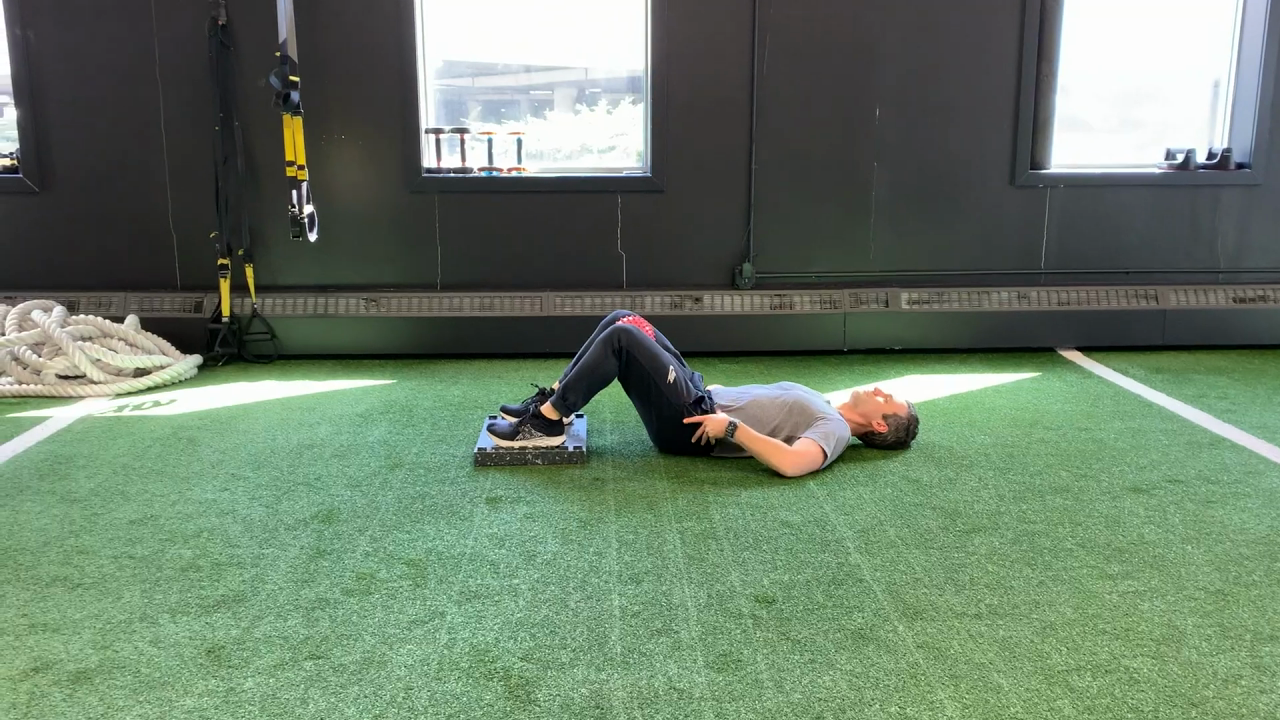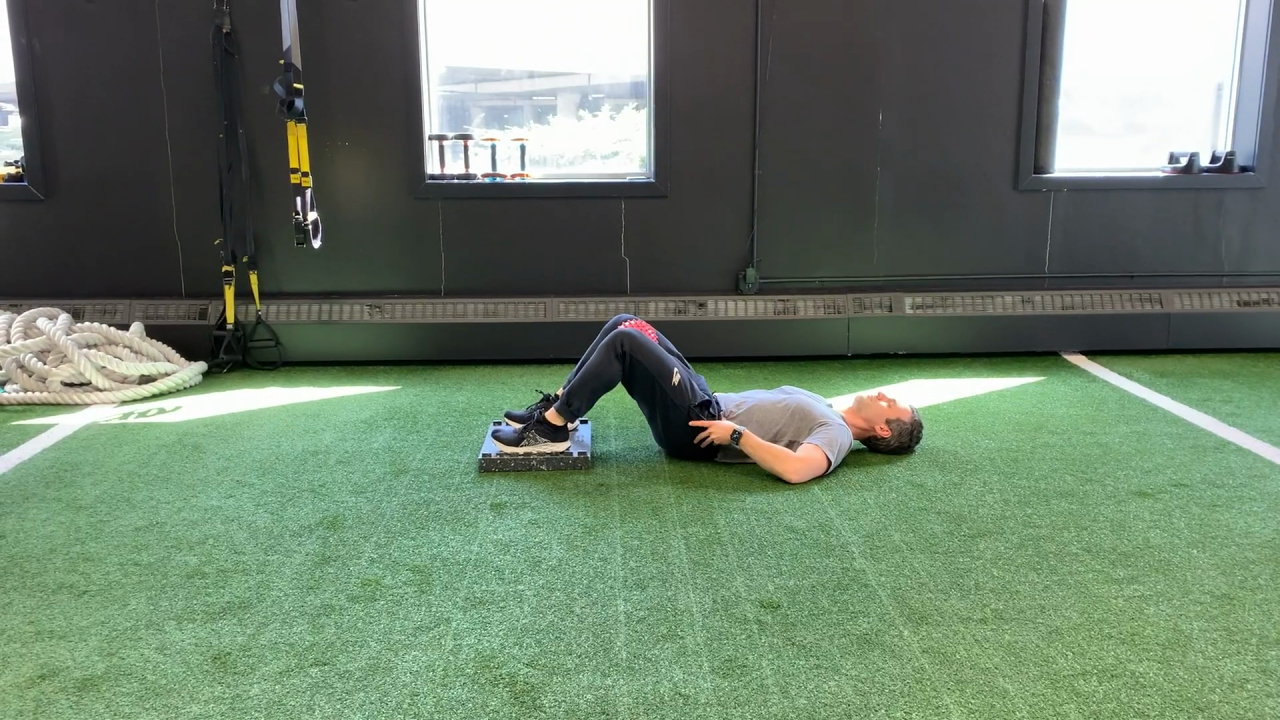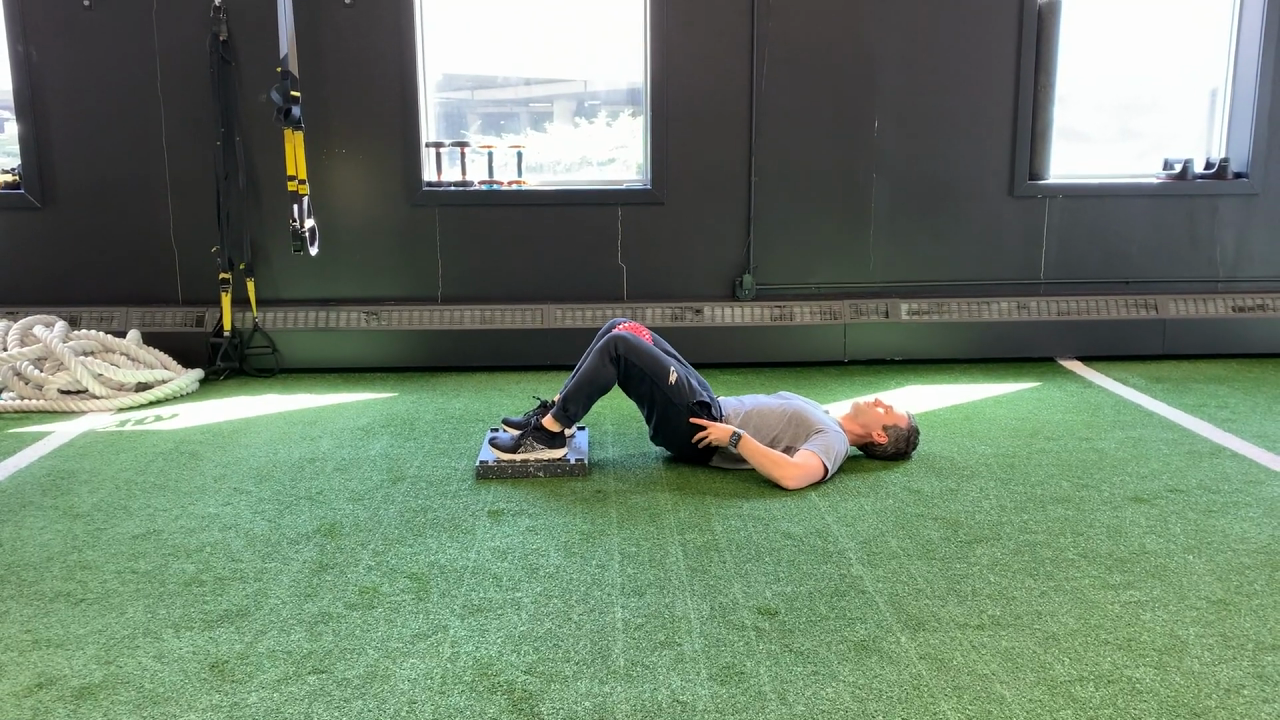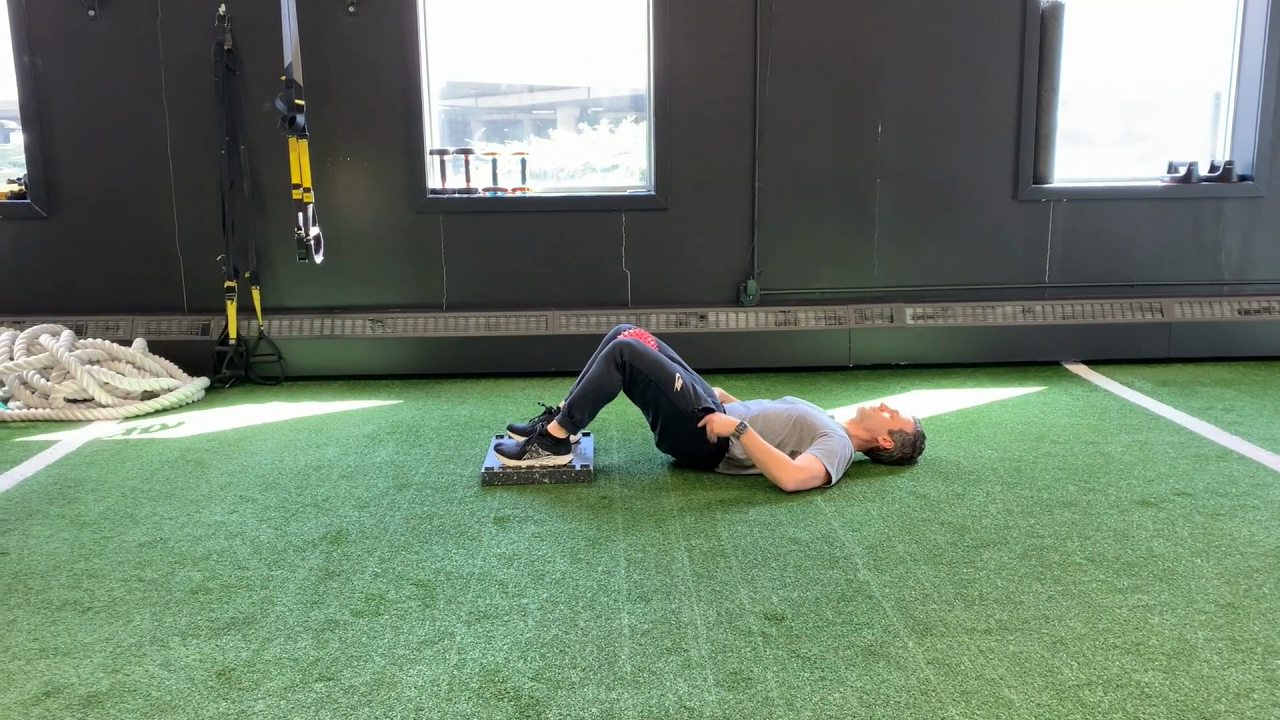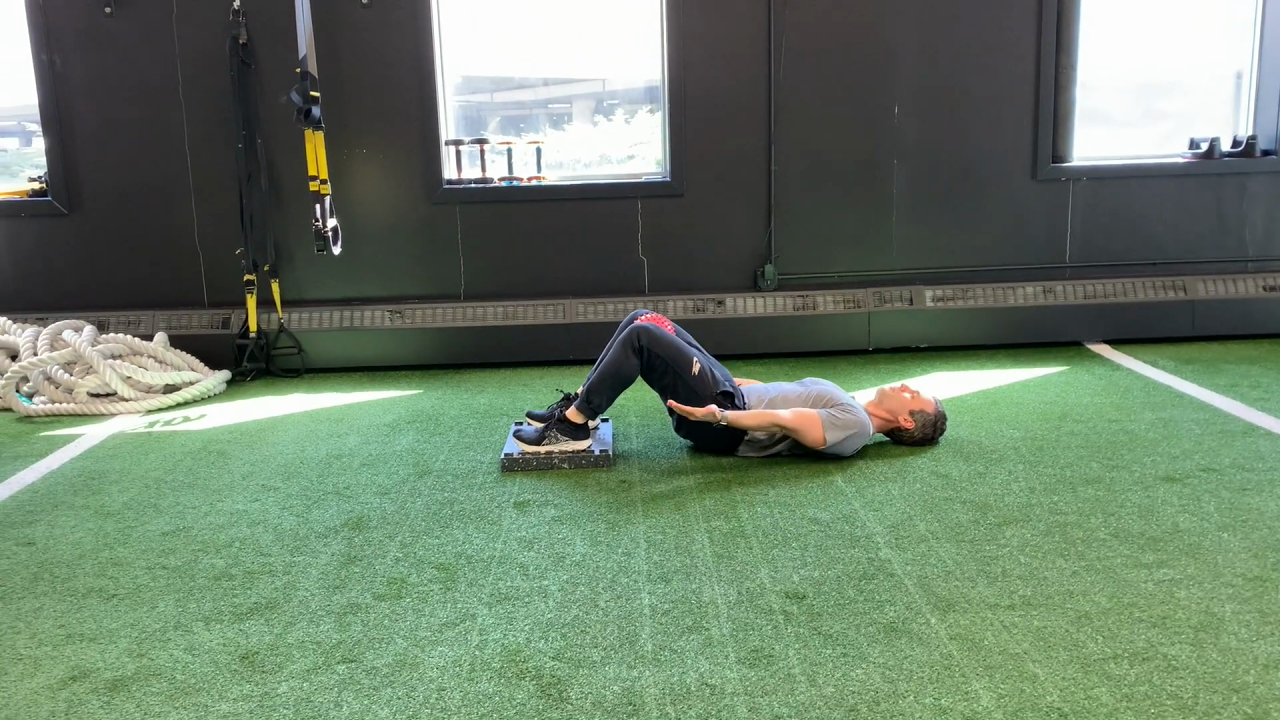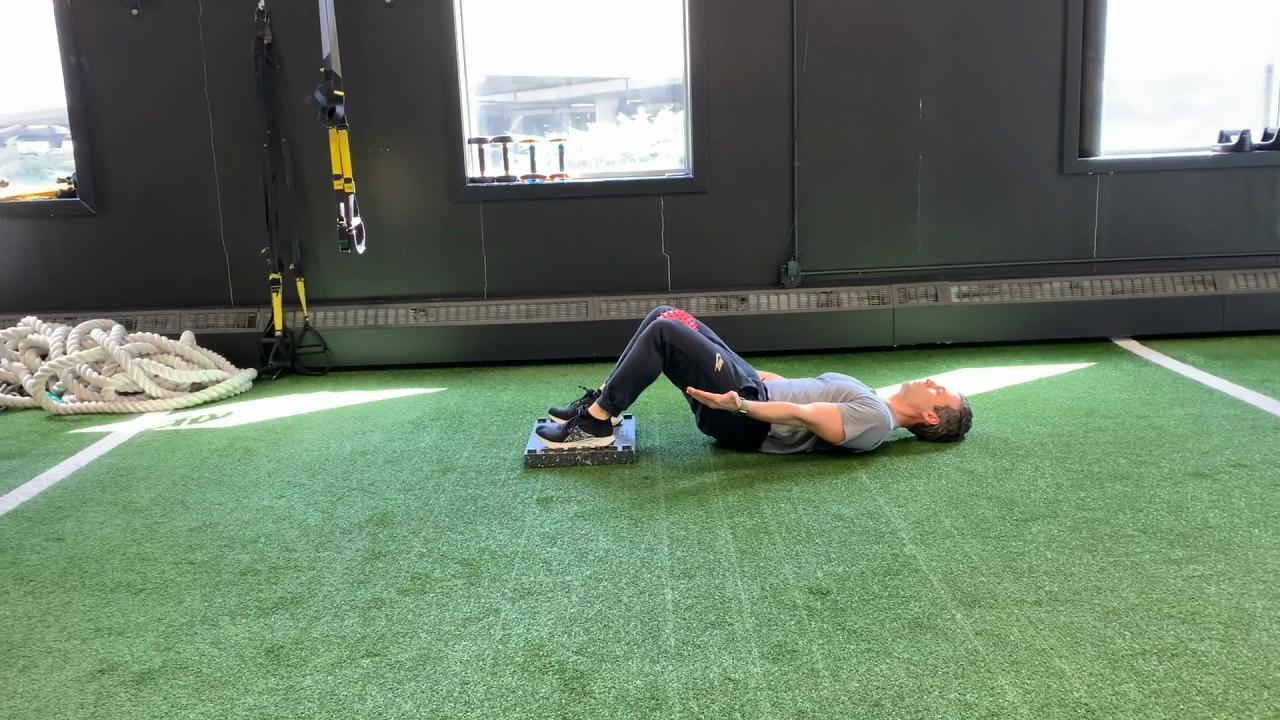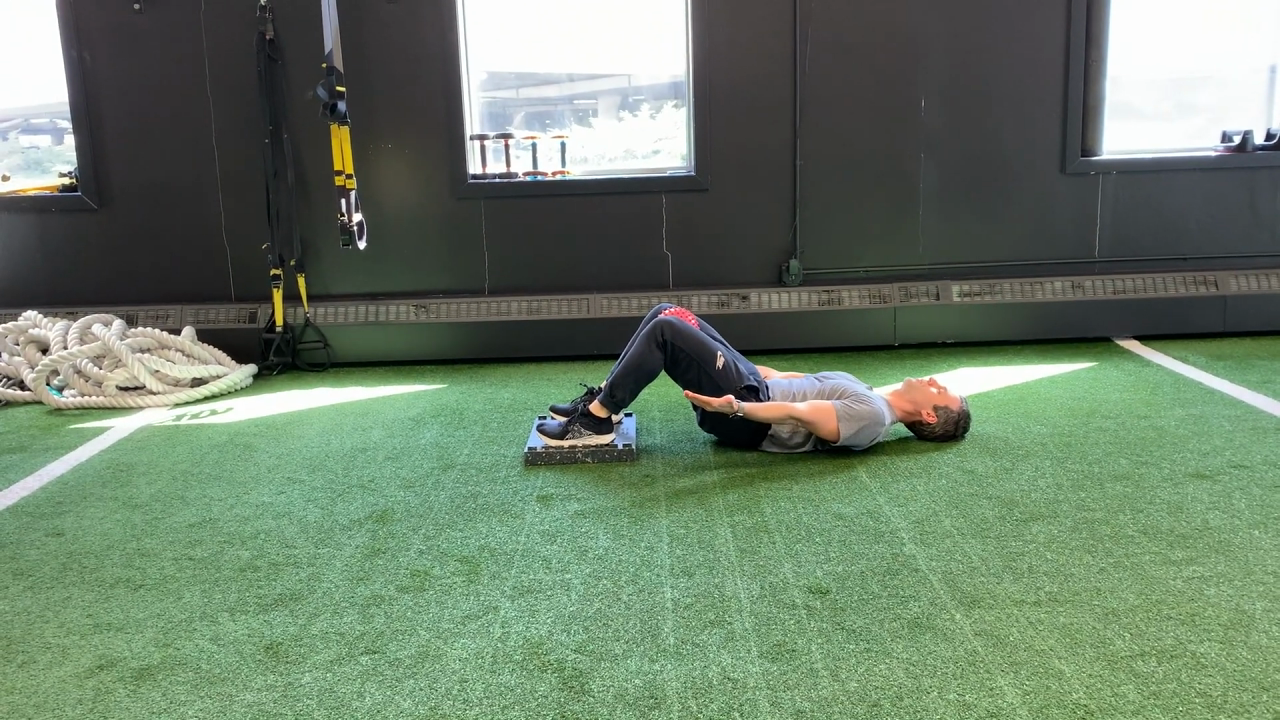
dt=0.7s
person 1, frame 1
left shoulder: (834, 431)
right shoulder: (821, 409)
left elbow: (791, 463)
left wrist: (730, 426)
right wrist: (718, 391)
left hip: (691, 424)
right hip: (703, 402)
left knee: (622, 339)
right knee: (623, 321)
left ankle: (546, 423)
right ankle: (552, 399)
person 1, frame 2
left shoulder: (836, 435)
right shoulder: (824, 412)
left elbow: (794, 469)
left wrist: (736, 434)
left hip: (696, 426)
right hip: (708, 405)
left knee: (624, 341)
right knee: (626, 325)
left ankle: (551, 428)
right ankle: (556, 406)
person 1, frame 3
left shoulder: (833, 442)
right shoulder: (822, 420)
left elbow: (791, 476)
left wrist: (735, 437)
left hip: (698, 427)
right hip: (709, 408)
left knee: (618, 345)
right knee: (622, 329)
left ankle: (548, 434)
right ankle: (554, 411)
person 1, frame 4
left shoulder: (837, 447)
right shoulder: (828, 426)
left elbow: (790, 477)
left wrist: (738, 429)
right wrist: (724, 397)
left hip: (702, 436)
right hip: (714, 415)
left knee: (623, 351)
right knee: (627, 335)
left ankle: (553, 441)
right ankle: (558, 419)
person 1, frame 5
left shoulder: (855, 427)
right shoulder: (847, 408)
left elbow: (781, 421)
left wrist: (717, 416)
right wrist: (715, 377)
left hip: (726, 426)
right hip: (731, 396)
left knee: (641, 336)
right knee: (644, 320)
left ankle: (572, 425)
right ankle: (578, 404)
person 1, frame 6
left shoulder: (876, 421)
right shoulder: (870, 402)
left elbow: (802, 416)
left wrist: (738, 405)
right wrist: (753, 377)
left hip: (747, 422)
right hip: (753, 390)
left knee: (663, 333)
right knee: (666, 317)
left ankle: (595, 422)
right ankle: (601, 401)
person 1, frame 7
left shoulder: (872, 418)
right shoulder: (866, 396)
left elbow: (799, 414)
left wrist: (734, 408)
right wrist: (754, 371)
left hip: (748, 419)
right hip: (755, 387)
left knee: (666, 330)
right knee: (668, 314)
left ankle: (596, 420)
right ankle: (602, 397)
